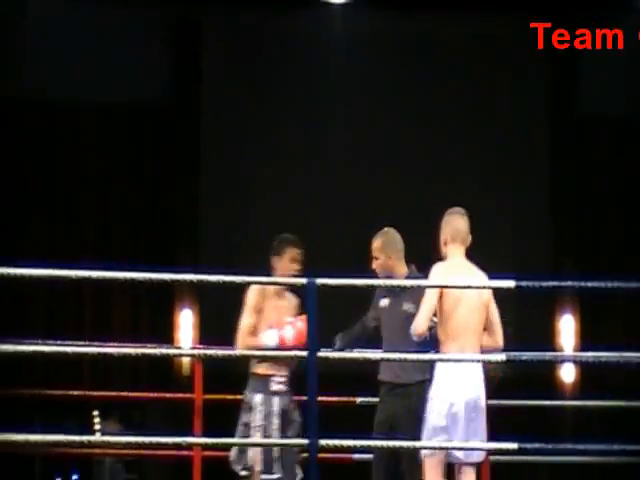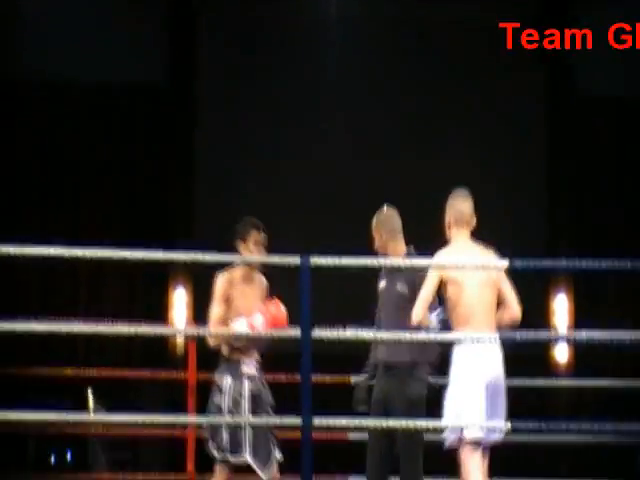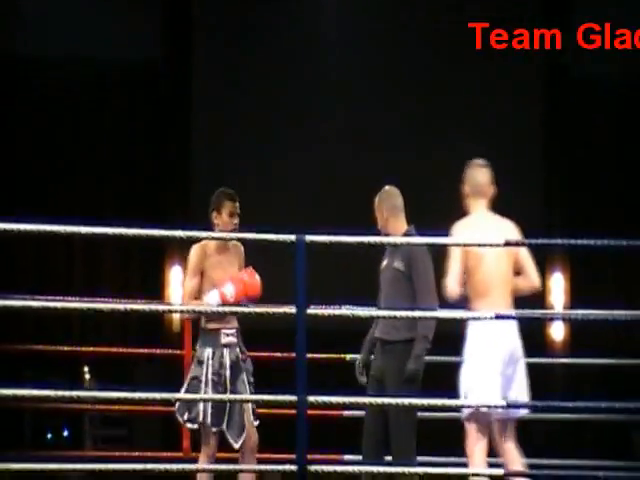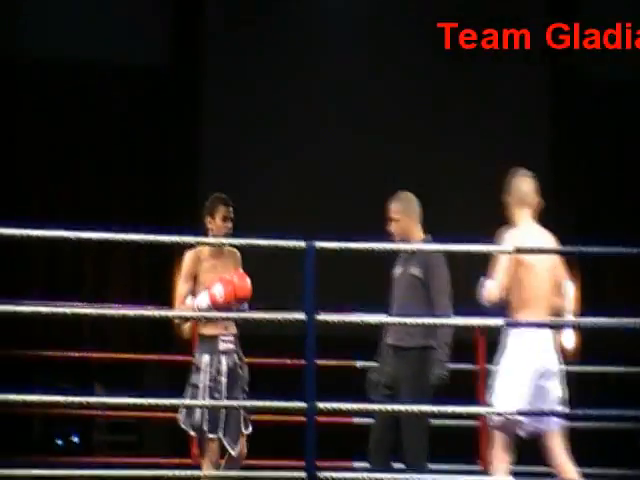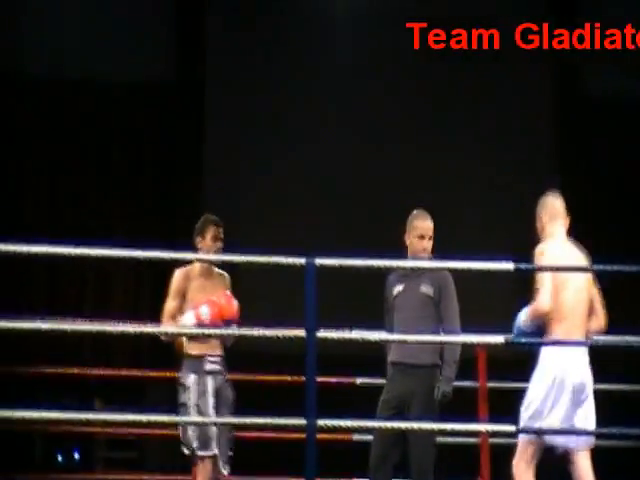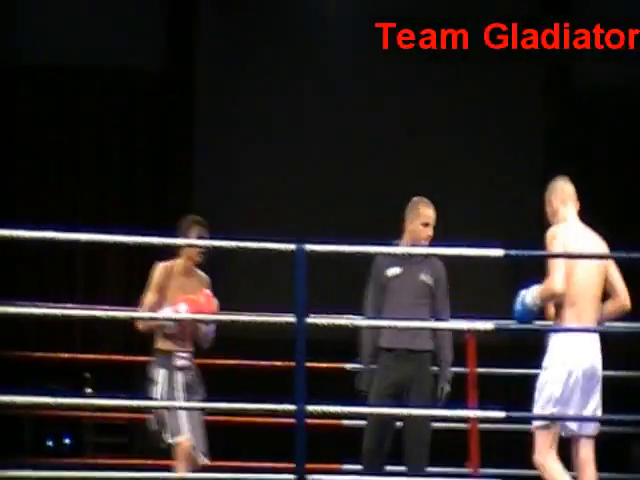
dt=0.2s
person 1, frame 1
left shoulder: (440, 270)
right shoulder: (482, 278)
left elbow: (420, 326)
right elbow: (497, 341)
left wrist: (418, 331)
left hip: (449, 373)
right hip: (475, 376)
person 1, frame 2
left shoulder: (444, 258)
right shoulder: (491, 258)
left elbow: (417, 316)
right elbow: (514, 312)
left hip: (466, 356)
right hip: (492, 356)
left knee: (468, 453)
right knee: (479, 454)
person 1, frame 3
left shoulder: (462, 228)
right shoulder: (509, 228)
left elbow: (452, 290)
right elbow: (533, 281)
left wrist: (462, 286)
left hip: (482, 330)
right hip: (509, 330)
left knee: (476, 433)
right knee: (506, 435)
person 1, frame 4
left shoulder: (512, 237)
right shoulder: (549, 240)
left elbow: (492, 295)
right elbow: (566, 300)
left wrist: (488, 288)
left hip: (521, 340)
right hip: (545, 342)
left knee: (501, 445)
right knee: (556, 449)
person 1, frame 5
left shoulder: (545, 249)
right shoulder: (581, 257)
left elbow: (544, 304)
right elbow: (599, 321)
left wrist: (527, 319)
left hip: (555, 358)
right hip: (581, 360)
person 1, frame 6
left shoulder: (557, 233)
right shoulder: (598, 241)
left elbow: (557, 285)
right elbow: (623, 301)
left wrist: (535, 298)
left hip: (565, 345)
right hip: (592, 345)
left knee: (543, 454)
right knee: (584, 454)
person 2, frame 1
left shoulder: (423, 291)
right shoulder: (383, 292)
right elbow: (368, 326)
right wrist: (340, 342)
left hip: (414, 392)
right hip: (388, 391)
person 2, frame 2
left shoulder: (418, 272)
right shoulder: (385, 274)
left wrist: (421, 376)
right wrist: (368, 373)
left hip: (410, 375)
right hip: (385, 375)
left knee: (408, 449)
right knee: (376, 450)
person 2, frame 3
left shoulder: (416, 250)
right shoulder: (389, 251)
left elbow: (428, 306)
left wrist: (418, 353)
right wrist: (366, 349)
left hip: (404, 351)
right hip: (382, 350)
left knee: (401, 428)
right knee: (372, 429)
person 2, frame 4
left shoulder: (432, 258)
right shoulder: (400, 261)
left elbow: (443, 313)
left wrist: (441, 358)
right wrist: (379, 362)
left hip: (418, 358)
right hip: (393, 358)
left knee: (413, 438)
right knee: (379, 437)
person 2, frame 5
left shoulder: (441, 278)
right shoulder: (393, 281)
left elbow: (452, 332)
left wrist: (447, 376)
left hip: (425, 377)
right hip: (396, 376)
right knee: (380, 456)
person 2, frame 6
left shoulder: (435, 268)
right shoulder: (383, 262)
left elbow: (443, 322)
right elbow: (370, 316)
left wrist: (446, 372)
right wrist: (366, 365)
left hip: (421, 363)
right hip: (388, 361)
left knee: (417, 446)
right knee: (374, 441)
person 3, frame 1
left shoulder: (293, 302)
right shoulder: (258, 293)
right elbow: (242, 344)
left wrist: (299, 343)
right wrist: (276, 338)
left hip: (283, 391)
right hip: (261, 390)
person 3, frame 2
left shoulder: (262, 283)
right shoulder: (226, 280)
right elbow: (214, 337)
left wrist: (268, 327)
right wrist: (247, 325)
left hip: (255, 374)
right hip: (232, 375)
person 3, frame 3
left shoulder: (238, 251)
right shoulder: (200, 251)
right elbow: (186, 307)
left wrist: (246, 294)
right wrist: (220, 296)
left hip: (235, 344)
right hip: (211, 345)
left knee: (250, 437)
right knee: (209, 442)
person 3, frame 4
left shoulder: (234, 257)
right shoulder: (194, 257)
right elbow: (179, 312)
left wrist: (240, 300)
right wrist: (208, 298)
left hip: (232, 350)
right hip: (209, 351)
left knee: (239, 448)
right knee: (211, 449)
person 3, frame 5
left shoulder: (223, 279)
right shoulder: (183, 276)
right elbow: (165, 328)
left wrist: (228, 322)
right wrist: (195, 318)
left hip: (219, 370)
right hip: (196, 371)
person 3, frame 6
left shoulder: (203, 281)
right shoulder: (164, 271)
right elbow: (142, 322)
left wrist: (207, 325)
right wrist: (174, 316)
left hip: (189, 367)
right hip: (166, 366)
left knee: (195, 453)
right knee: (184, 448)
